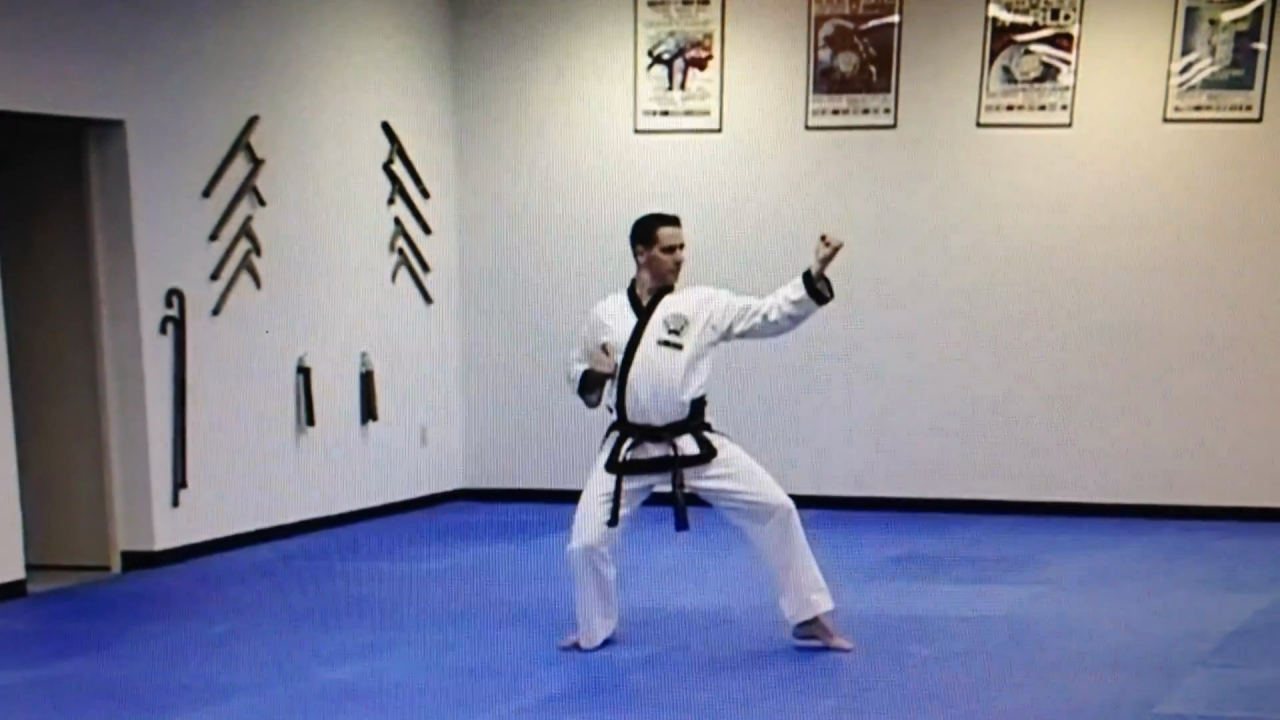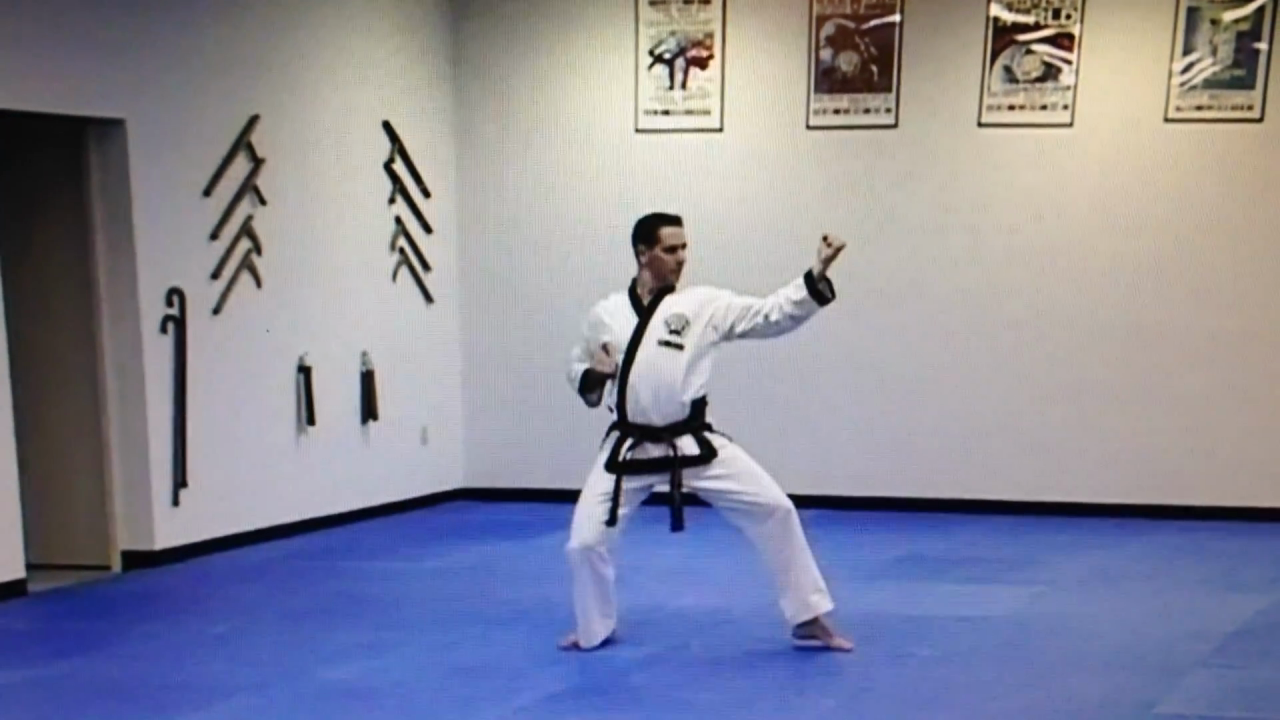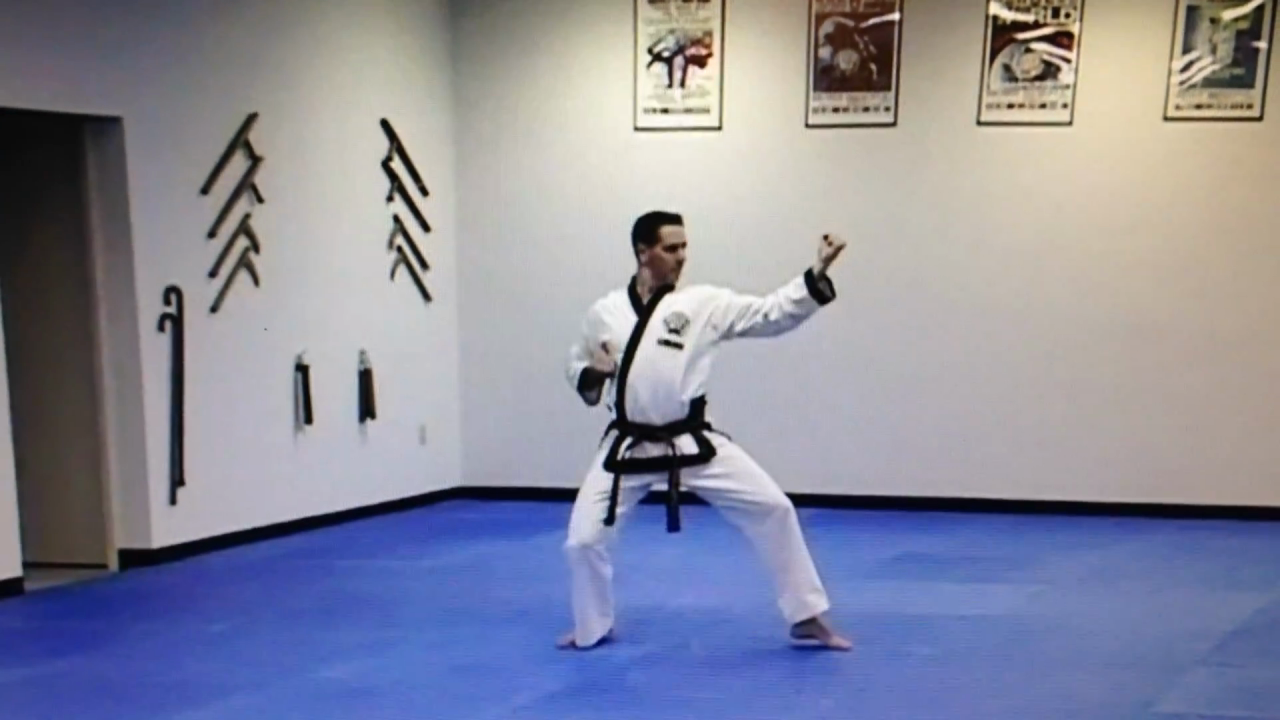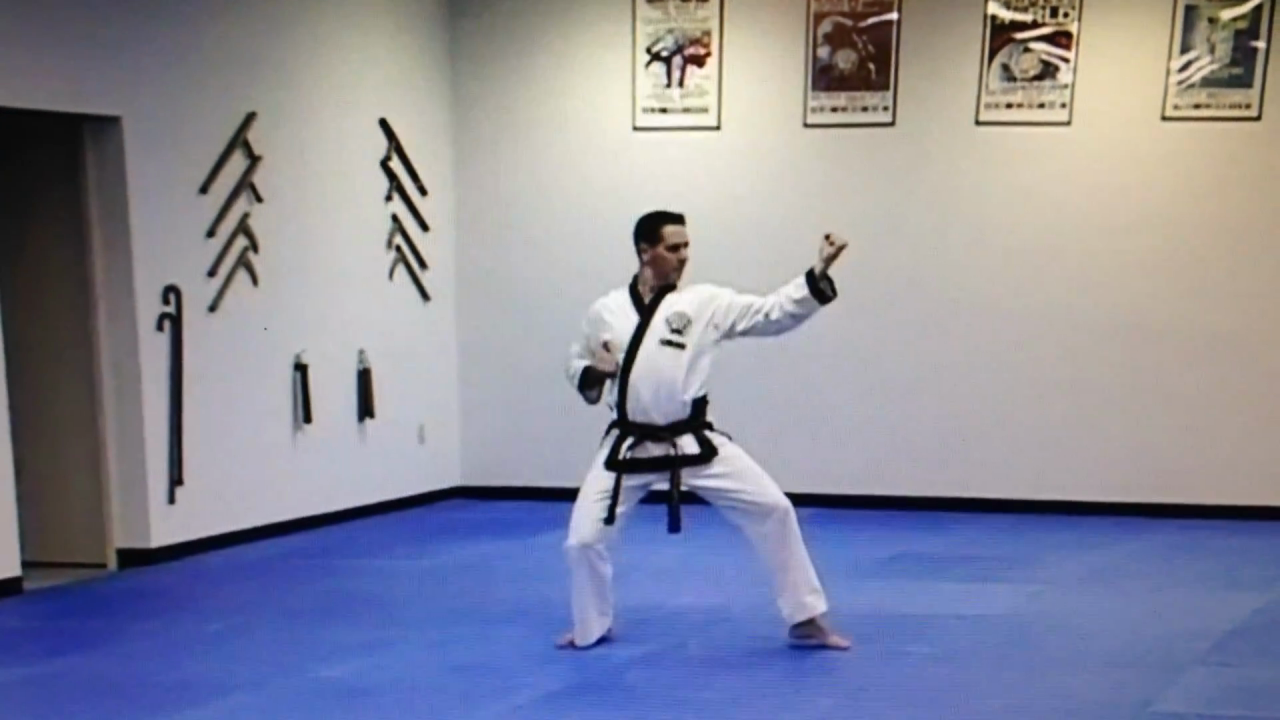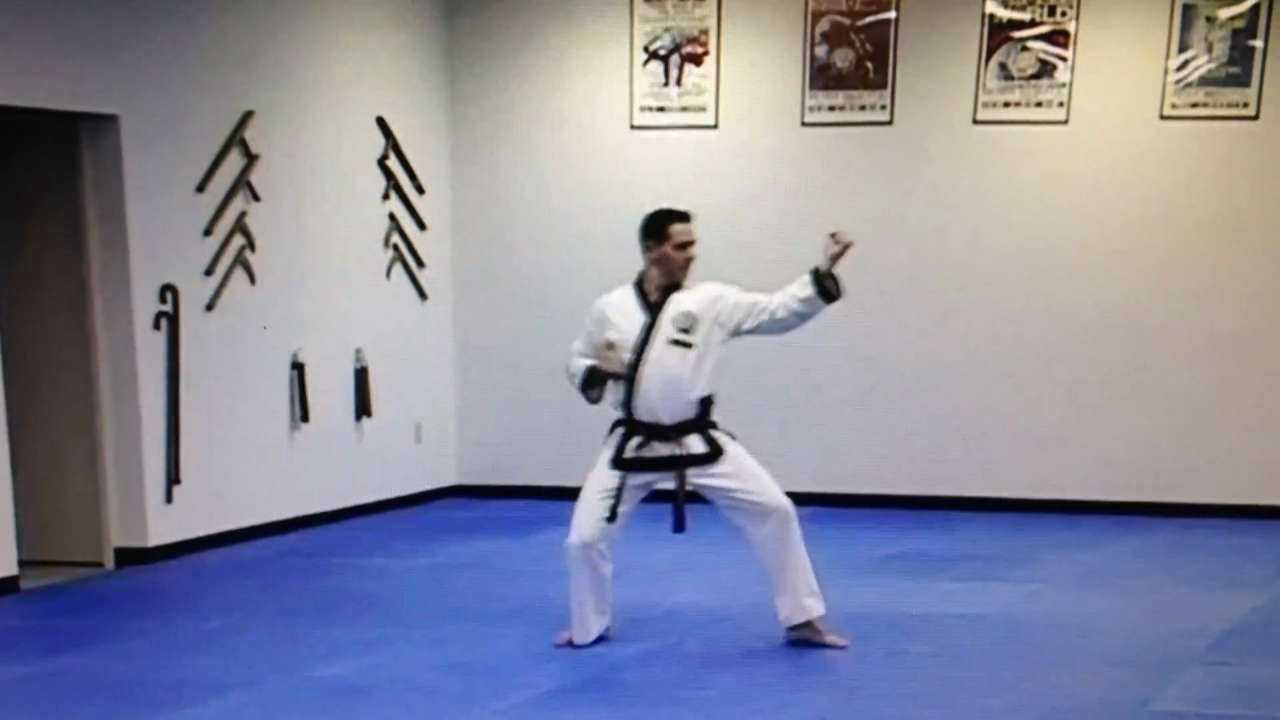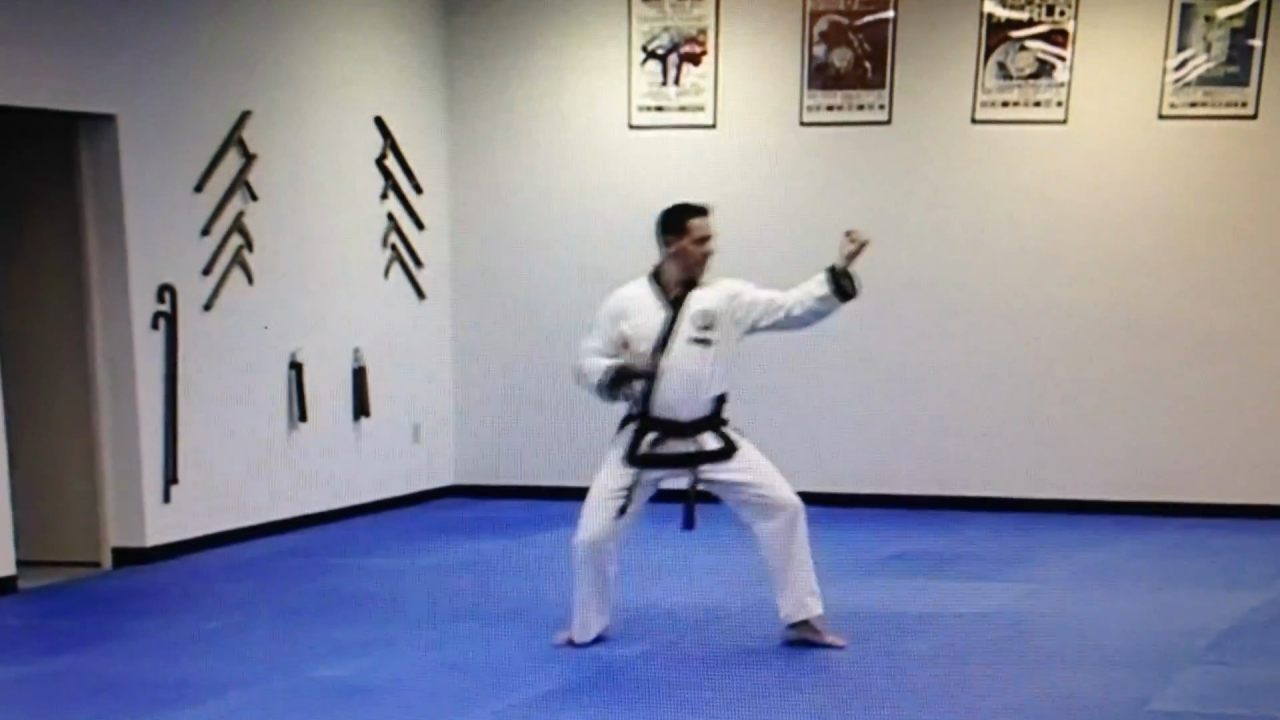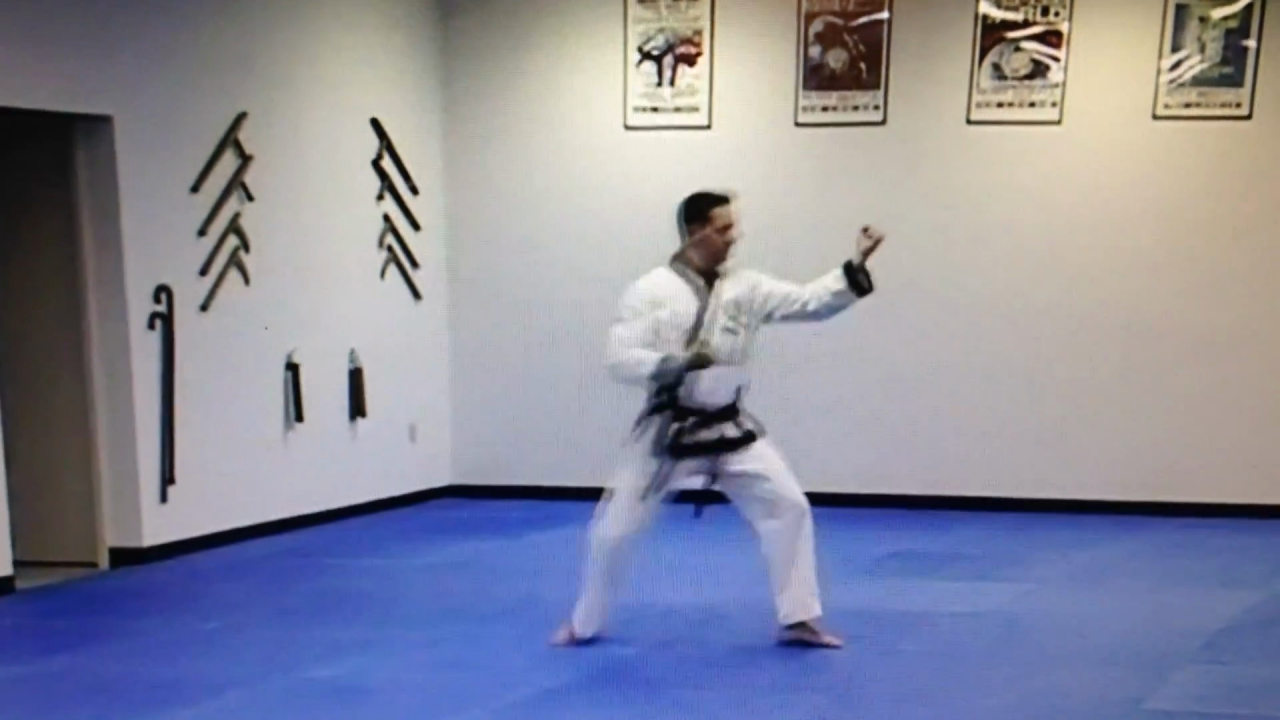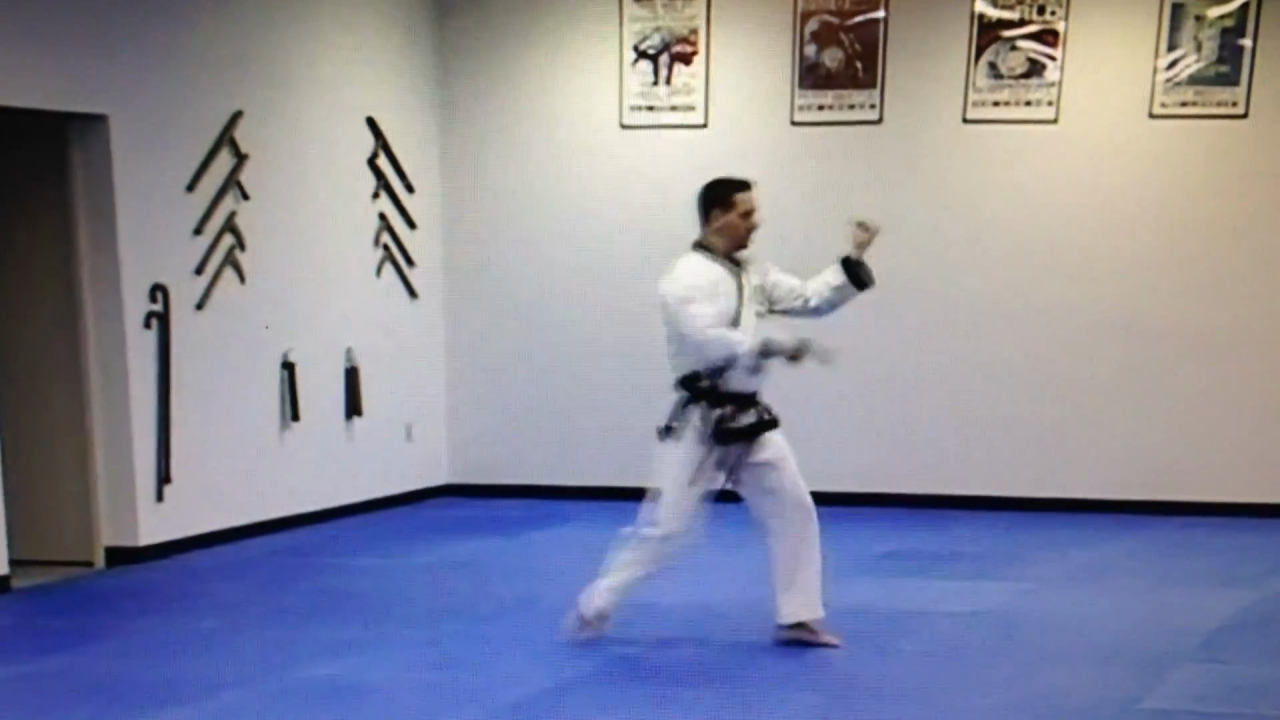
dt=0.1s
person 1, frame 1
left shoulder: (702, 304)
right shoulder: (604, 315)
left elbow: (770, 314)
right elbow: (578, 371)
left wrist: (816, 275)
right wrist: (592, 378)
left hip: (693, 444)
right hip: (629, 448)
left knee: (775, 510)
right knee: (587, 540)
left ankle: (810, 618)
right ankle: (595, 628)
person 1, frame 2
left shoulder: (704, 304)
right shoulder: (604, 314)
left elbow: (771, 314)
right elbow: (578, 369)
left wrist: (817, 275)
right wrist: (592, 377)
left hip: (693, 444)
right hip: (629, 448)
left knee: (773, 510)
right knee: (585, 539)
left ankle: (809, 618)
right ankle: (594, 628)
person 1, frame 3
left shoulder: (705, 302)
right shoulder: (604, 312)
left elbow: (771, 313)
right elbow: (577, 366)
left wrist: (818, 274)
right wrist: (592, 375)
left hip: (693, 443)
right hip: (628, 447)
left knee: (772, 510)
right knee: (584, 537)
left ankle: (808, 617)
right ankle: (592, 626)
person 1, frame 4
left shoulder: (706, 302)
right shoulder: (605, 311)
left elbow: (772, 312)
right elbow: (577, 365)
left wrist: (819, 274)
right wrist: (593, 375)
left hip: (694, 443)
right hip: (629, 446)
left knee: (772, 510)
right knee: (584, 537)
left ankle: (806, 618)
right ankle: (591, 626)
person 1, frame 5
left shoulder: (711, 301)
right shoulder: (609, 308)
left elbow: (778, 310)
right elbow: (578, 363)
left wrist: (824, 271)
right wrist: (599, 373)
left hip: (699, 442)
right hip: (633, 445)
left knee: (773, 510)
right knee: (587, 535)
left ankle: (802, 619)
right ankle: (589, 625)
person 1, frame 6
left shoulder: (727, 297)
right shoulder: (624, 303)
left elbow: (794, 307)
right elbow: (588, 362)
left wrist: (841, 270)
right wrist: (621, 372)
left hip: (710, 439)
right hip: (645, 441)
left knee: (782, 508)
right knee: (594, 534)
left ankle: (802, 619)
right ankle: (587, 626)
person 1, frame 7
left shoulder: (744, 286)
right shoulder: (650, 292)
left elbow: (811, 302)
right elbow: (621, 361)
left wrist: (857, 264)
right wrist: (676, 361)
left hip: (729, 429)
right hip: (669, 431)
left knee: (787, 509)
right knee: (616, 530)
left ankle: (798, 620)
right ankle: (583, 622)
person 1, frame 8
left shoulder: (755, 274)
right shoulder: (688, 276)
left elbow: (812, 298)
right elbow: (712, 343)
left wrist: (855, 259)
right wrist: (773, 346)
left hip: (748, 418)
right hip: (700, 420)
left knee: (794, 509)
right knee: (665, 524)
left ankle: (798, 618)
right ankle: (595, 604)
